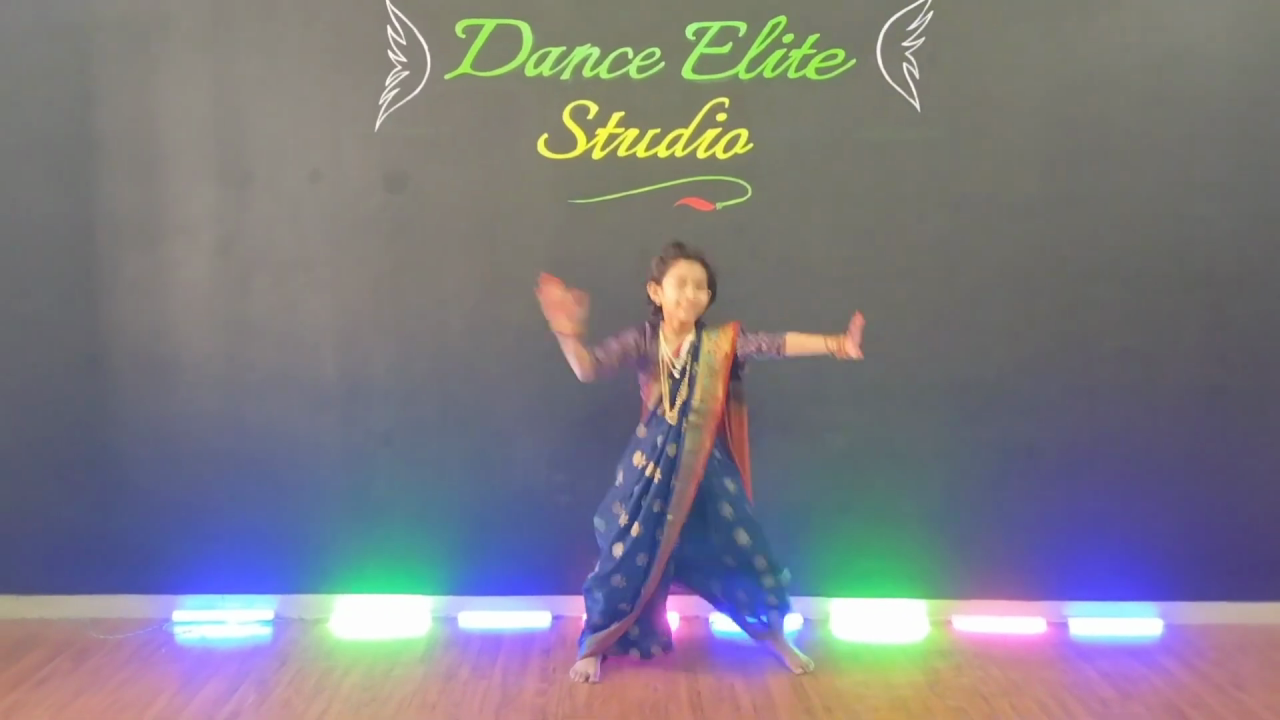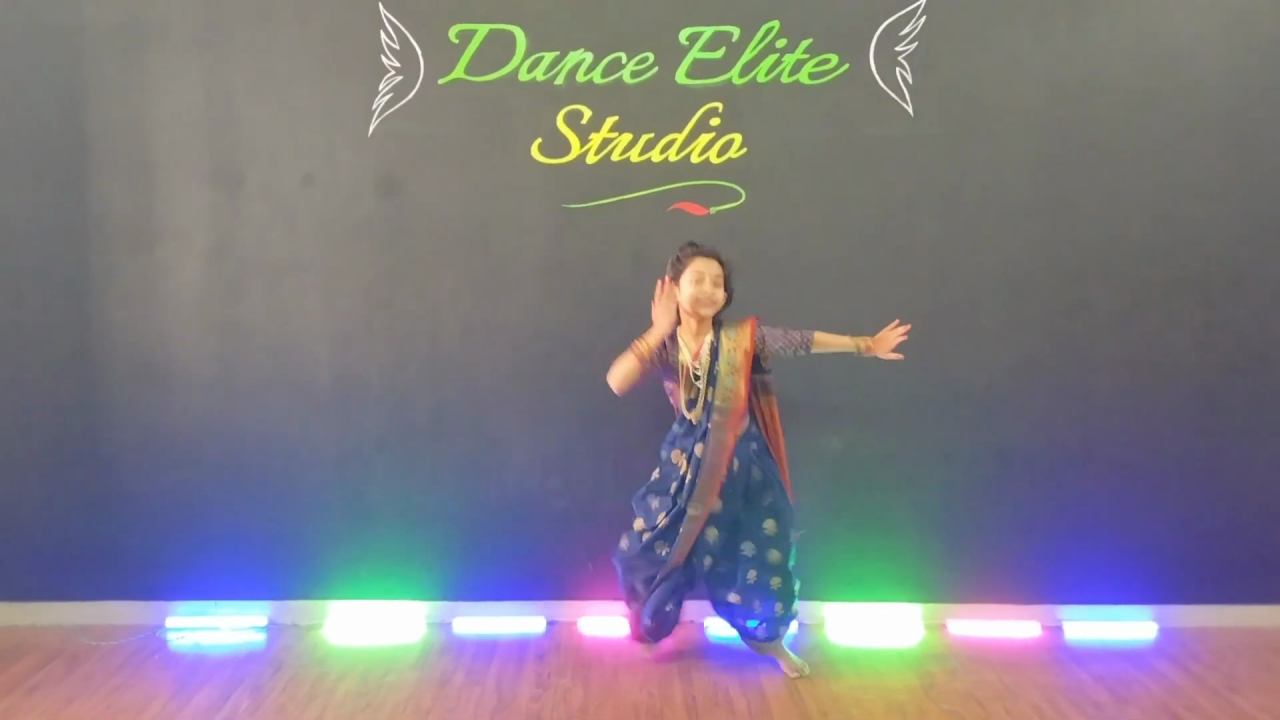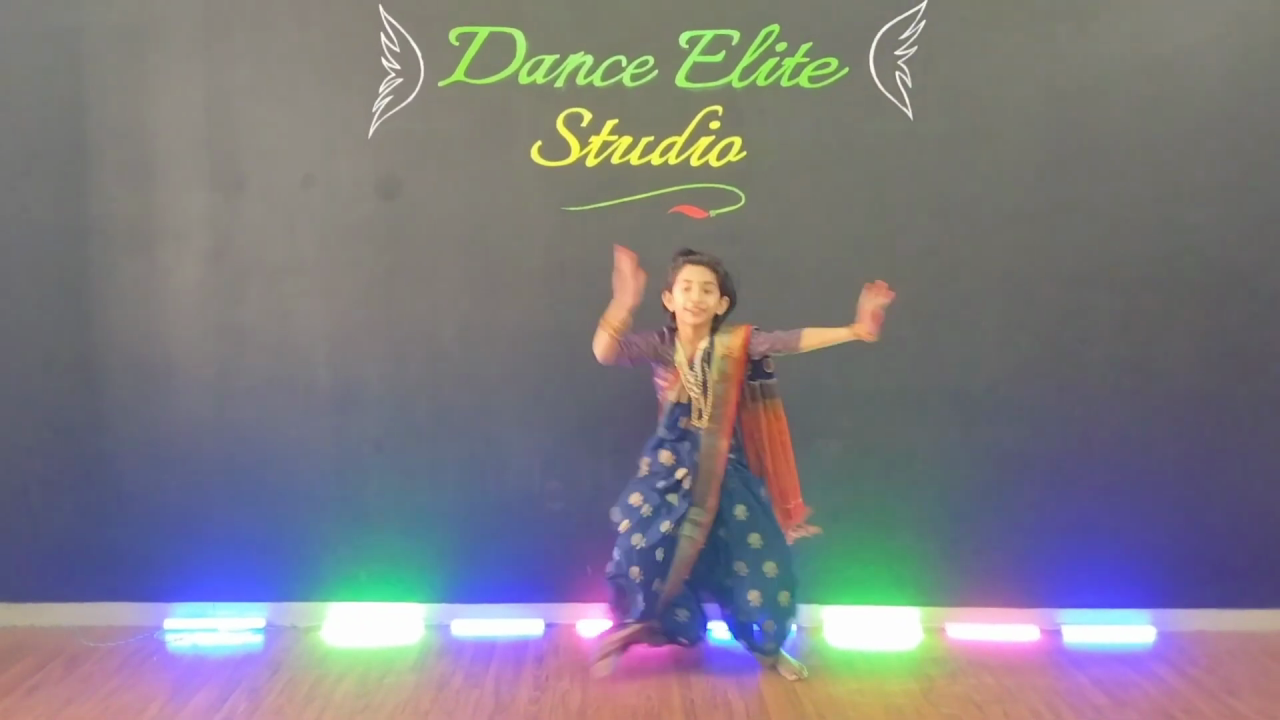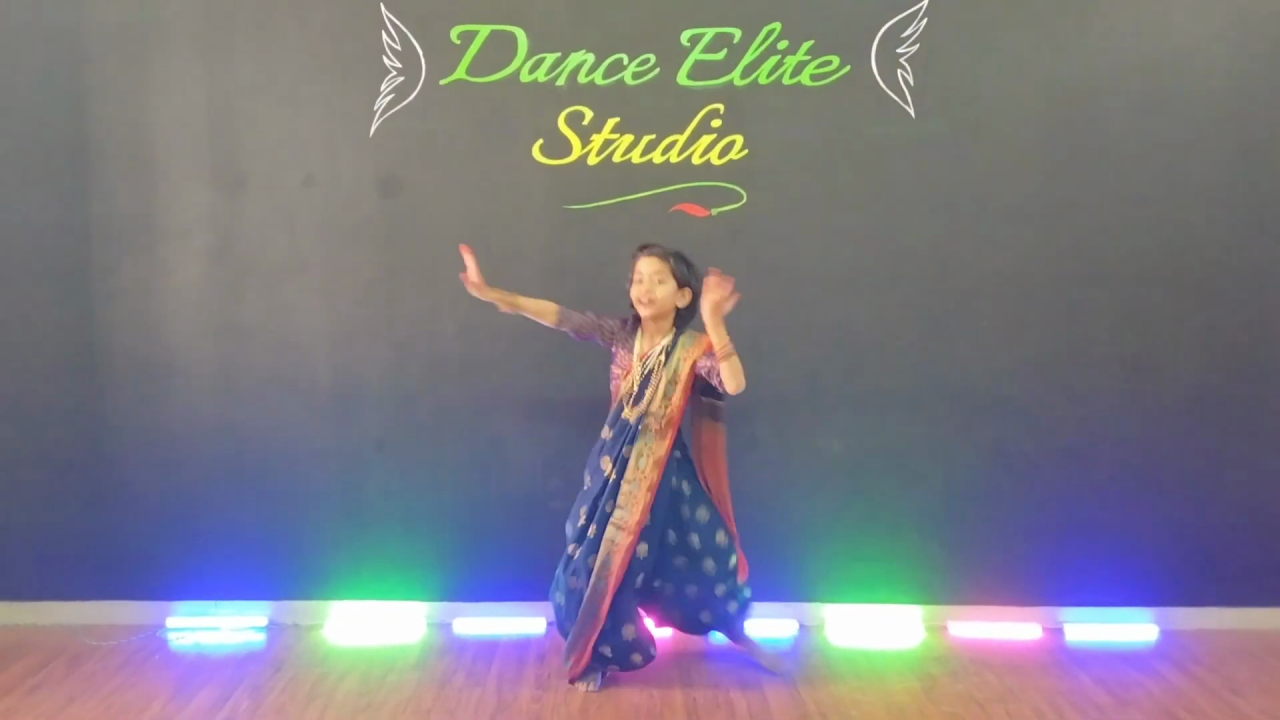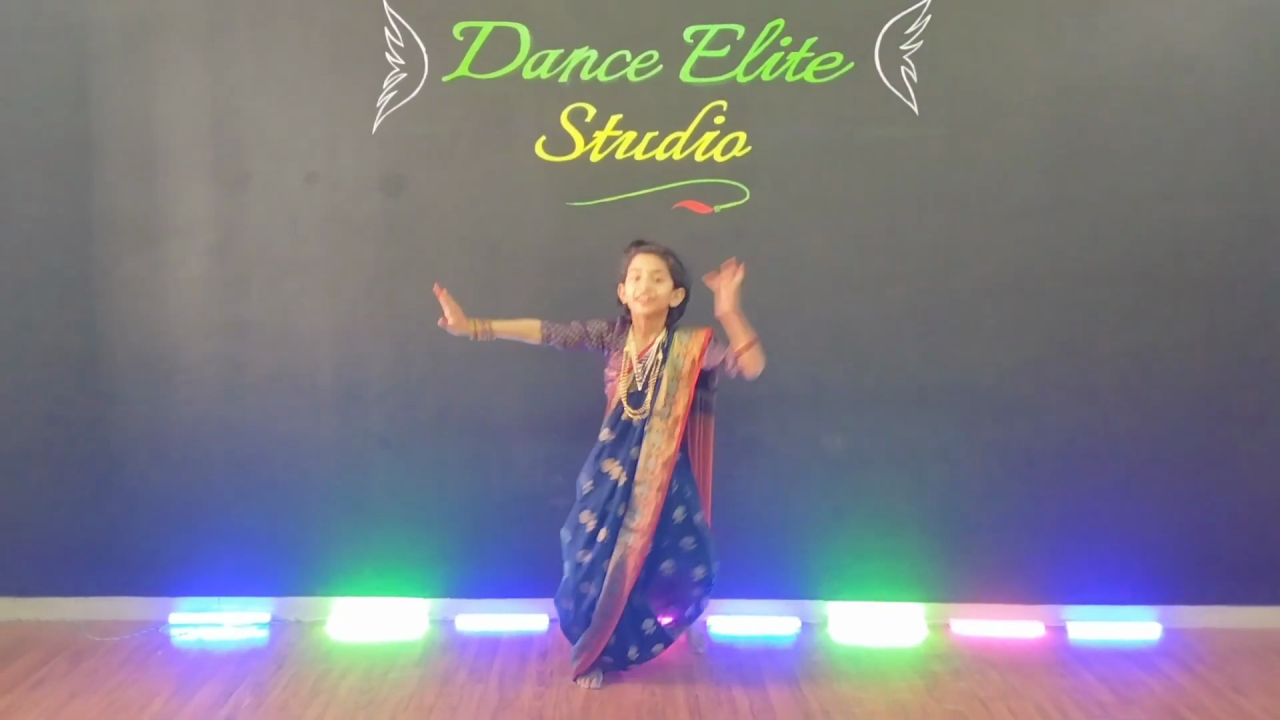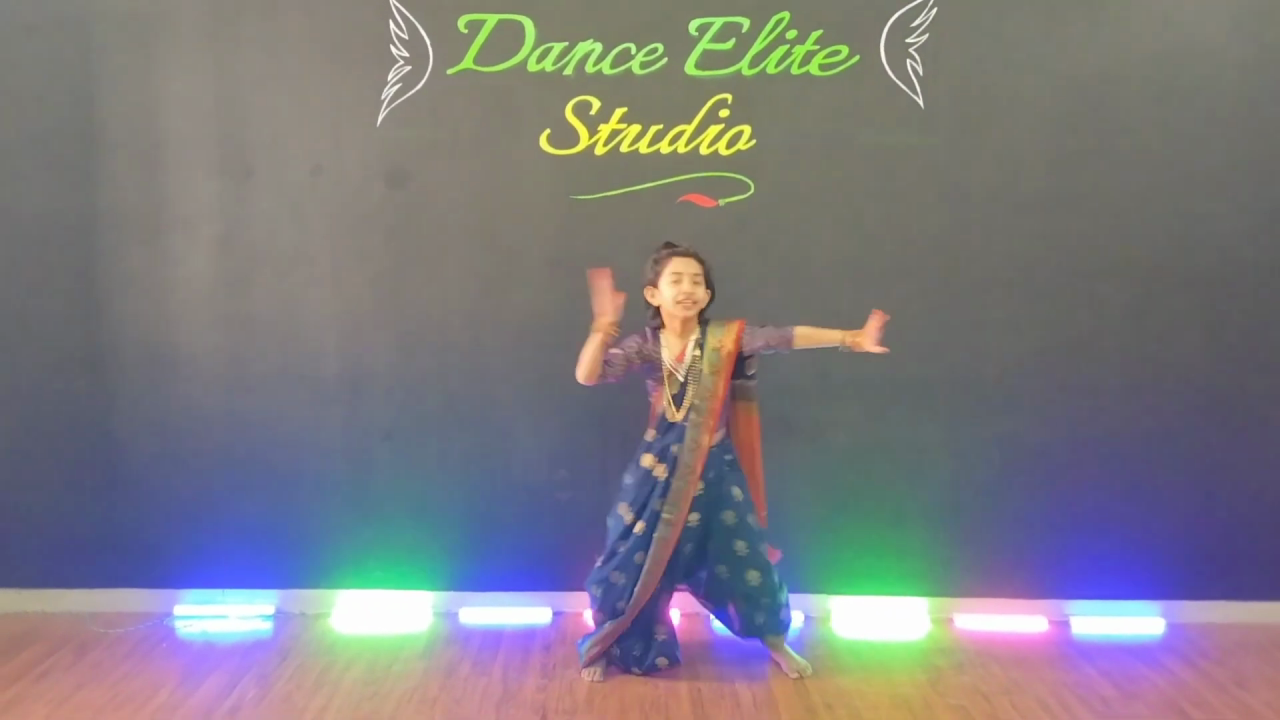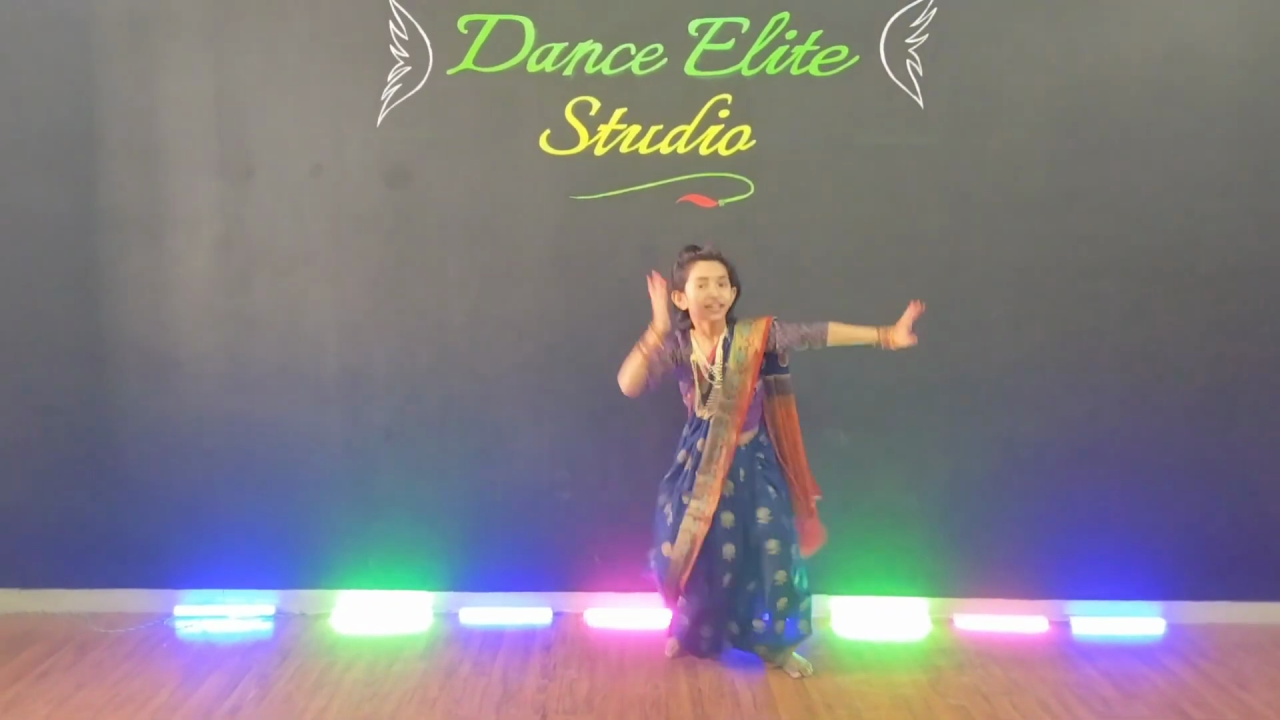
dt=0.3s
person 1, frame 1
left shoulder: (722, 341)
right shoulder: (638, 341)
left elbow: (777, 343)
right elbow: (586, 370)
left wrist: (835, 344)
right wrist: (568, 333)
left hip: (706, 467)
right hip: (650, 464)
left knee: (744, 550)
right knee: (627, 554)
left ankle: (774, 636)
right ankle: (597, 643)
person 1, frame 2
left shoulder: (744, 337)
right shoulder: (663, 345)
left elbow: (802, 341)
right elbow: (617, 383)
left wrist: (868, 344)
right wrist: (658, 331)
left hip: (741, 461)
right hip: (686, 460)
left knee: (765, 547)
right knee: (650, 544)
left ankle: (767, 638)
right ankle: (652, 622)
person 1, frame 3
left shoulder: (739, 342)
right shoulder: (658, 344)
left elbow: (797, 340)
right elbow: (605, 353)
left wrist: (856, 329)
right wrist: (623, 306)
left hip: (729, 470)
right hip: (668, 469)
left knee: (758, 560)
right knee: (642, 549)
left ankle: (766, 647)
right ankle: (633, 631)
person 1, frame 4
left shoulder: (695, 349)
right shoulder: (618, 333)
left elbow: (735, 385)
right elbow: (558, 316)
left wrist: (715, 325)
right wrist: (494, 295)
left hip: (668, 472)
right hip: (613, 470)
left knee: (709, 554)
right knee: (593, 561)
left ankle: (735, 633)
right ankle: (597, 655)
person 1, frame 5
left shoulder: (692, 345)
right shoulder: (605, 333)
left elbow: (752, 367)
right elbow: (542, 331)
left wrist: (732, 319)
right wrist: (473, 325)
left hip: (666, 472)
right hip: (611, 467)
left knee: (684, 562)
right knee: (594, 560)
left ankle: (681, 623)
right ankle: (594, 651)
person 1, frame 6
left shoulder: (729, 338)
right shoulder: (644, 346)
left elbow: (788, 337)
right elbow: (587, 377)
left wrist: (853, 338)
right wrist: (604, 326)
left hip: (715, 467)
right hip: (659, 469)
left knee: (747, 558)
right knee: (630, 562)
left ankle: (774, 640)
right ankle: (606, 647)
person 1, frame 7
left shoulder: (757, 336)
right shoulder: (677, 346)
left elbow: (819, 334)
right elbow: (629, 385)
left wrist: (885, 335)
right wrist: (656, 332)
left hip: (752, 466)
right hip: (697, 468)
left knee: (775, 560)
right knee: (686, 556)
left ankle: (779, 647)
right ankle: (694, 631)
